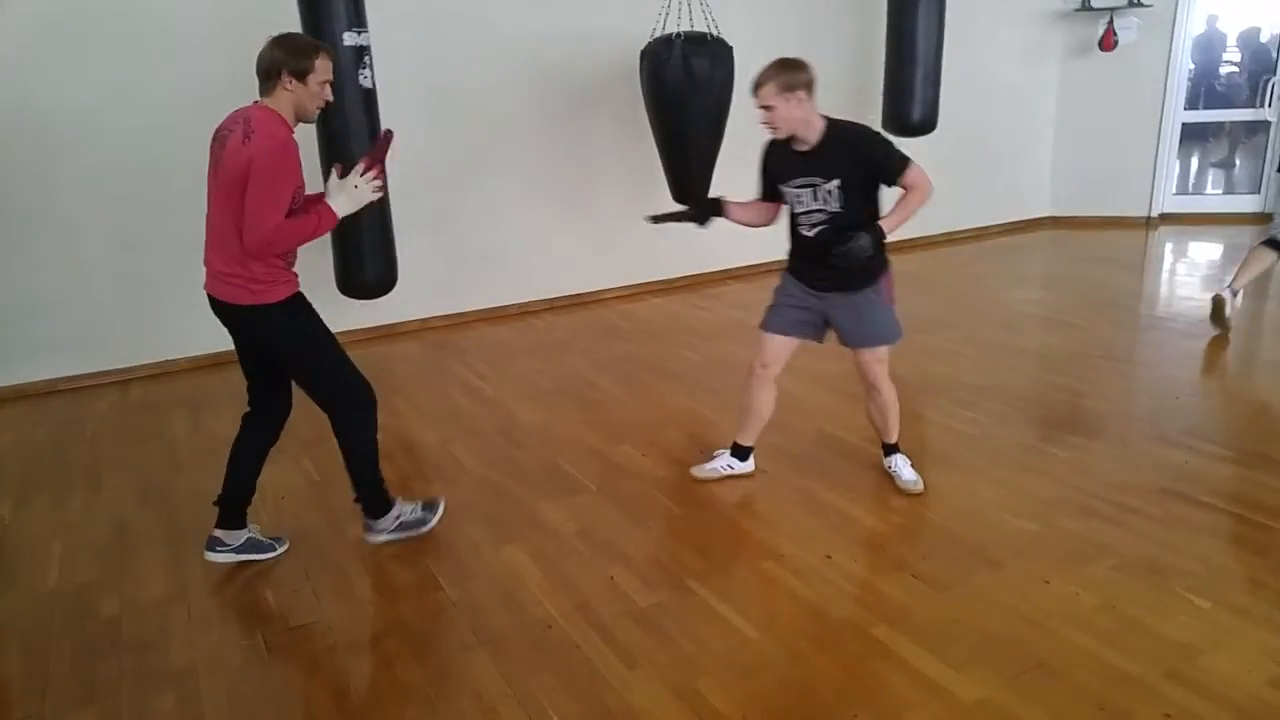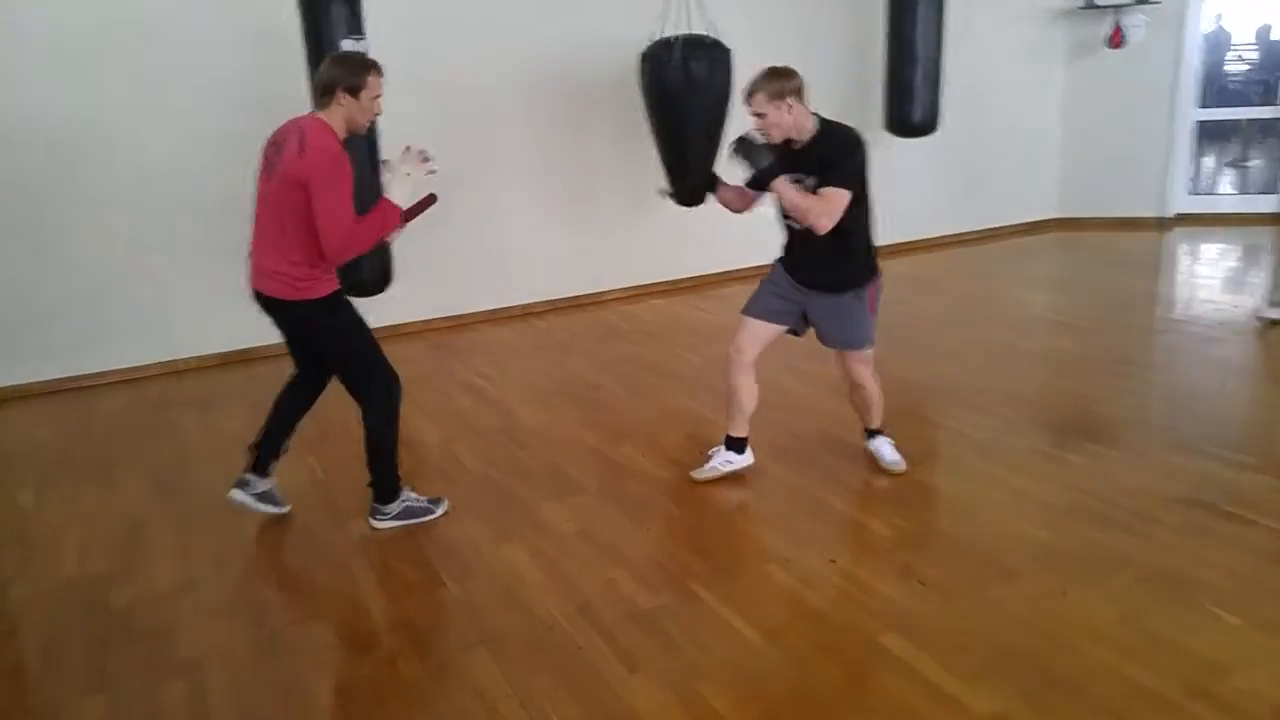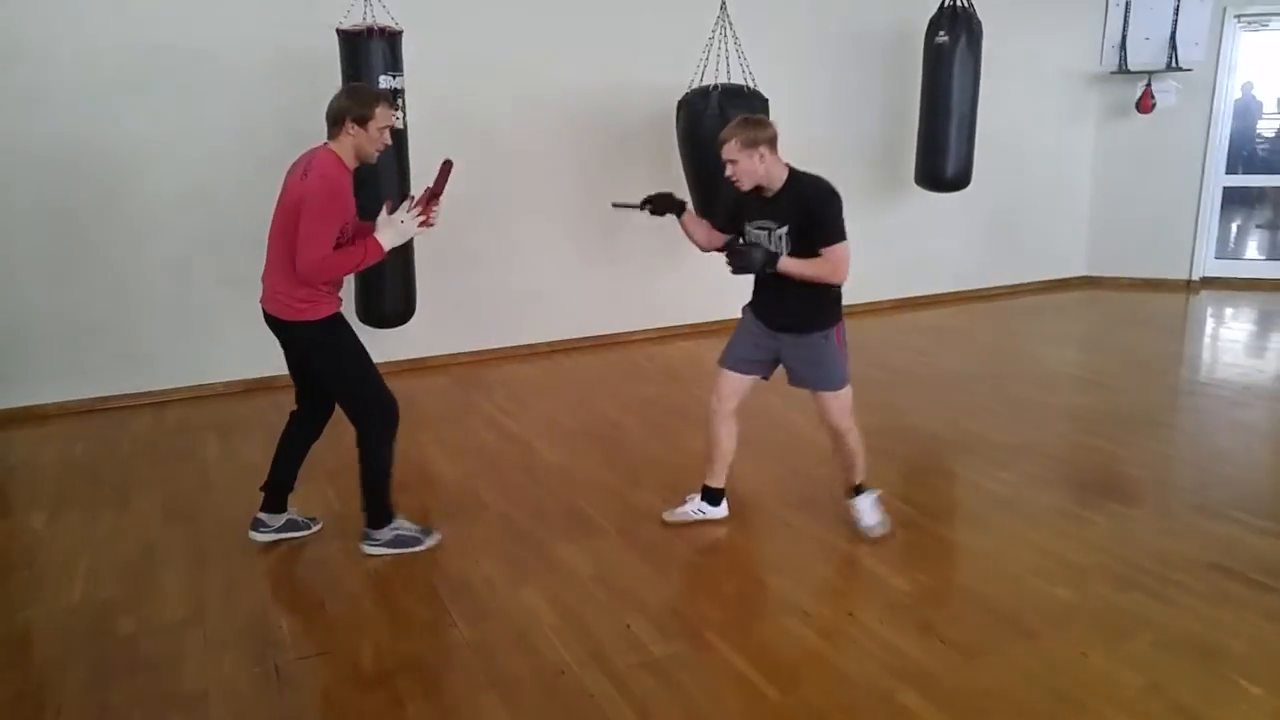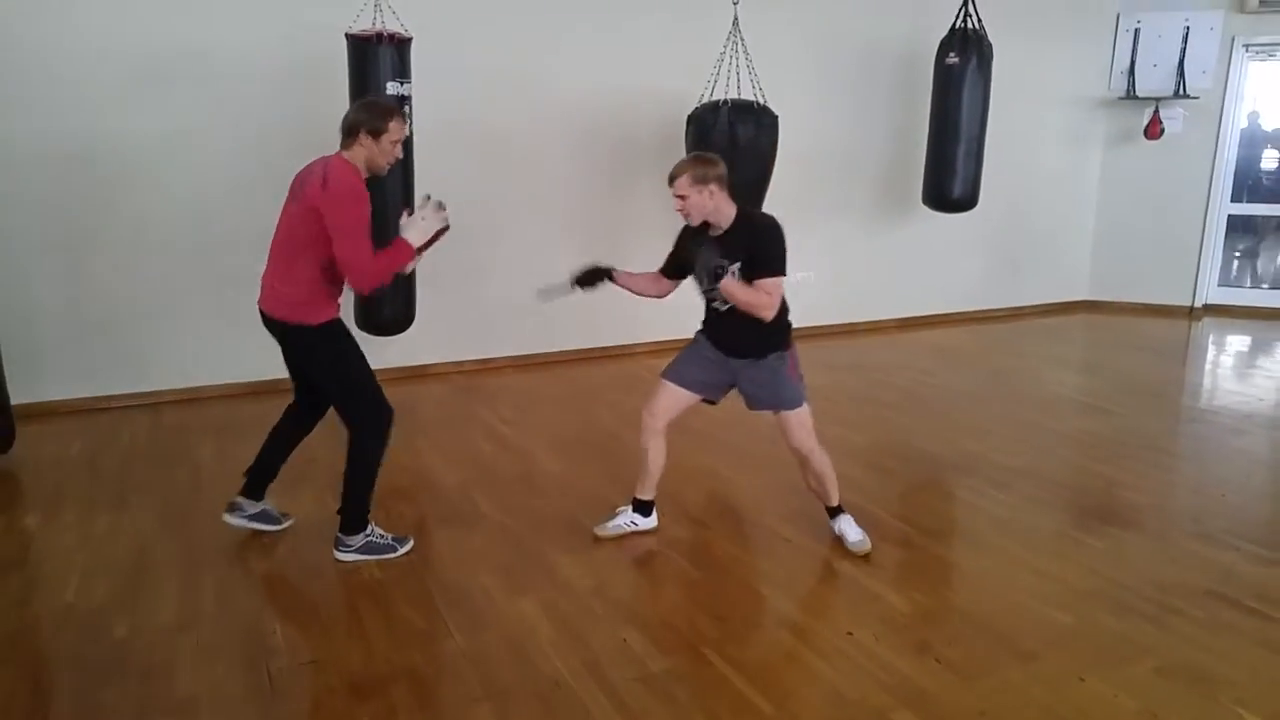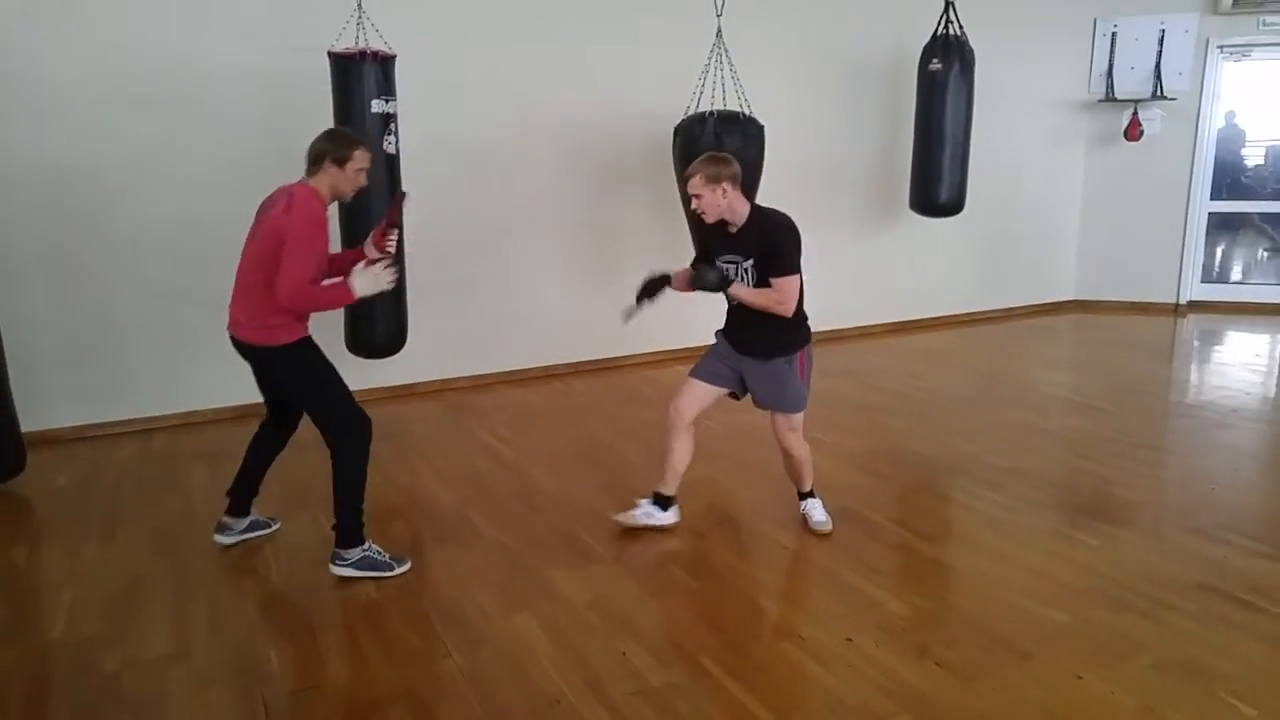
dt=0.4s
person 1, frame 1
left shoulder: (238, 126)
right shoulder: (274, 143)
right elbow: (263, 239)
left wrist: (332, 201)
right wrist: (333, 208)
left hip: (231, 295)
right hip: (265, 301)
left knee: (268, 405)
right knee: (351, 398)
left ankle: (229, 530)
right ankle: (380, 514)
person 1, frame 2
left shoulder: (291, 134)
right shoulder: (327, 156)
right elbow: (340, 247)
left wrist: (375, 219)
right wrist: (393, 204)
left hip: (272, 285)
right hip: (306, 294)
left knee: (312, 375)
right knee: (380, 388)
left ankle: (255, 477)
right ankle: (387, 501)
person 1, frame 3
left shoulder: (319, 163)
right shoulder: (329, 181)
right elbow: (314, 267)
left wrist: (394, 227)
right wrist: (382, 242)
left hip: (289, 311)
right hip: (308, 316)
left knee: (314, 408)
right knee: (378, 412)
left ankle: (272, 513)
right ankle: (380, 525)
person 1, frame 4
left shoulder: (320, 172)
right shoulder: (347, 190)
right elbow: (362, 278)
left wrist: (392, 251)
right wrist: (411, 240)
left hip: (283, 310)
right hip: (307, 318)
left knee: (309, 404)
right knee: (372, 418)
left ankle: (249, 501)
right ankle: (353, 534)
person 1, frame 5
left shoulder: (289, 198)
right shoulder: (309, 214)
right elbow: (290, 295)
left wrist: (364, 254)
right wrist: (353, 289)
left hip: (252, 333)
right hip: (276, 338)
left knee: (283, 416)
right knee: (352, 429)
left ankle: (235, 517)
right ankle: (350, 548)
person 2, frame 1
left shoulder: (857, 143)
right shoulder: (776, 153)
left elbow: (921, 187)
right elbow: (765, 214)
left wrist: (876, 232)
right wrist: (717, 207)
left hip: (861, 282)
right hip: (802, 281)
left knee: (876, 376)
right knee: (764, 368)
left ankle: (893, 457)
right ankle: (739, 455)
person 2, frame 2
left shoulder: (844, 144)
right shoulder: (780, 150)
left elbow: (823, 219)
right elbow: (744, 199)
left wrist: (771, 172)
right wrist: (715, 185)
left hip: (846, 282)
right hip: (792, 274)
left knee: (857, 371)
right knee: (740, 353)
left ankle: (875, 437)
right ankle: (735, 450)
person 2, frame 3
left shoulder: (817, 195)
right shoulder: (745, 197)
left elbow: (836, 273)
right elbow: (712, 240)
left wrist: (769, 259)
right wrist: (681, 211)
left hip: (815, 328)
right hip: (761, 320)
left knee: (839, 422)
right knee: (722, 404)
left ankle: (861, 495)
right ankle: (712, 500)
person 2, frame 4
left shoulder: (763, 231)
right shoulder: (693, 237)
left elbow: (768, 307)
right elbow: (662, 285)
left wrist: (720, 271)
right wrist: (611, 275)
left hip: (767, 353)
right hip: (713, 346)
left knee: (804, 444)
right knee: (653, 418)
left ankle: (839, 517)
right ankle: (641, 512)
person 2, frame 5
left shoulder: (776, 228)
right shoulder: (714, 232)
left elbow: (784, 304)
right elbow: (695, 275)
left wrist: (725, 285)
right wrist: (667, 280)
left hip: (781, 351)
right hip: (732, 344)
left knee: (789, 439)
right knee: (680, 413)
left ankle: (808, 499)
right ankle: (662, 507)
